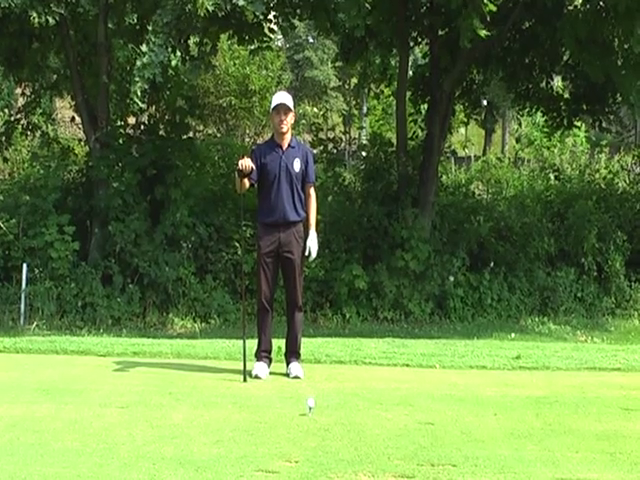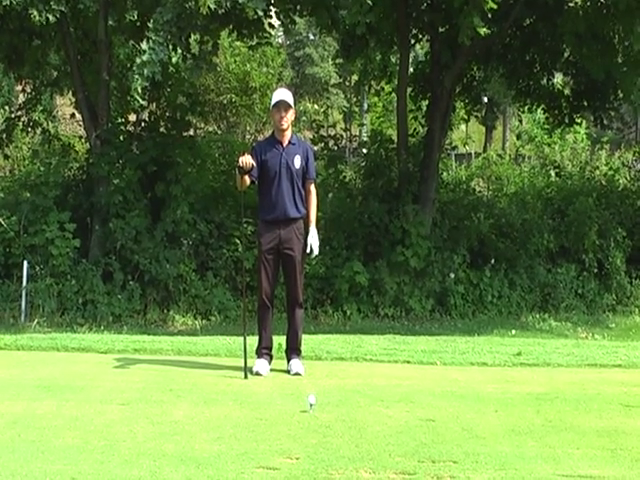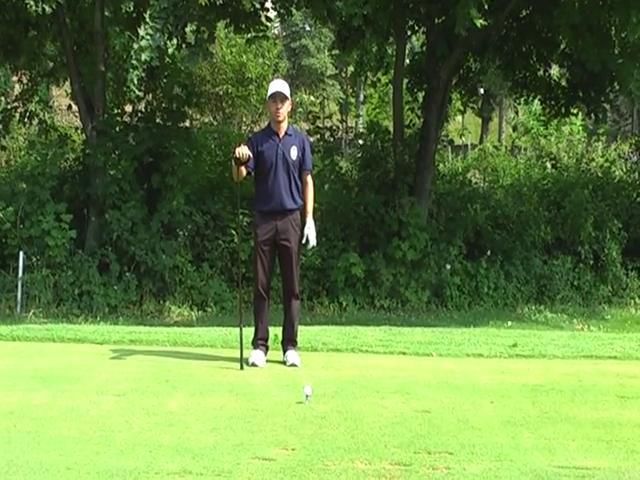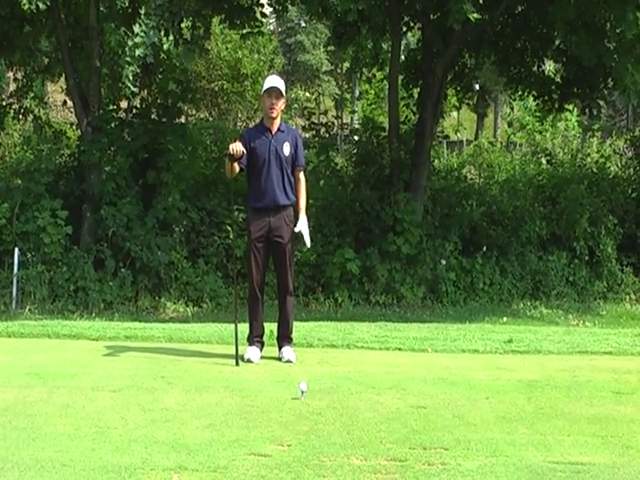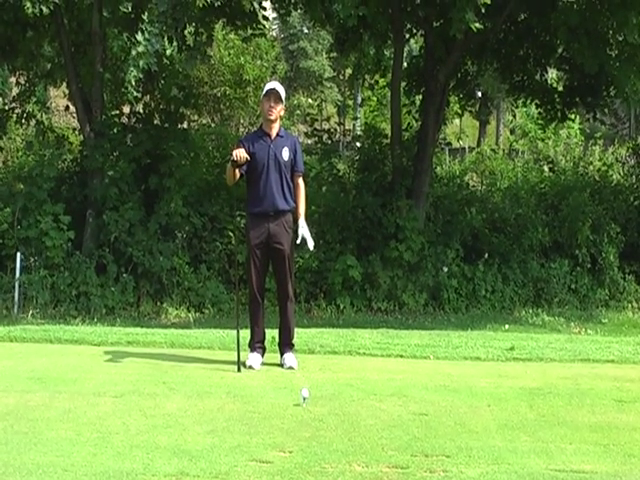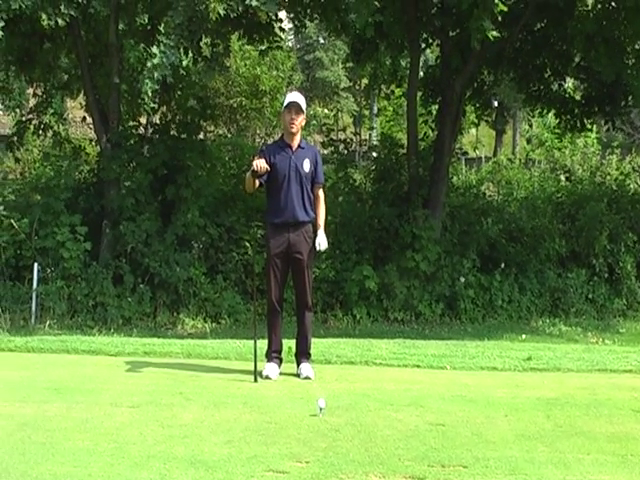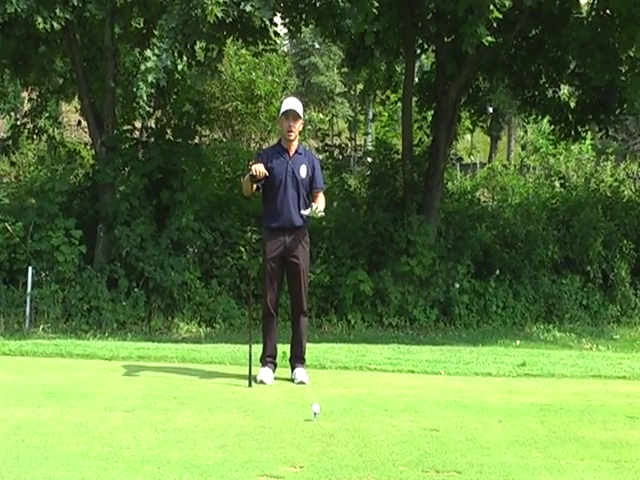
dt=0.7s
person 1, frame 1
left shoulder: (304, 152)
right shoulder: (260, 152)
left elbow: (310, 193)
right elbow: (242, 188)
left wrist: (312, 231)
right wrist: (241, 173)
left hip: (294, 231)
right hip: (267, 231)
left knee: (295, 298)
right knee: (264, 297)
left ankle: (293, 358)
right ankle: (263, 357)
person 1, frame 2
left shoulder: (304, 149)
right shoulder: (260, 149)
left elbow: (310, 190)
right elbow: (243, 185)
left wrist: (313, 228)
right wrist: (242, 170)
left hip: (294, 228)
right hip: (267, 228)
left knee: (295, 294)
right knee: (265, 294)
left ankle: (294, 355)
right ankle: (263, 354)
person 1, frame 3
left shoulder: (300, 140)
right shoulder: (256, 140)
left elbow: (307, 180)
right elbow: (239, 177)
left wrist: (309, 219)
right wrist: (238, 161)
left hip: (291, 219)
right hip: (263, 219)
left knee: (291, 286)
right knee: (261, 285)
left ankle: (290, 346)
right ankle: (259, 345)
person 1, frame 4
left shoulder: (293, 137)
right shoulder: (249, 136)
left elbow: (299, 177)
right elbow: (231, 173)
left wrist: (302, 216)
right wrist: (232, 157)
left hip: (284, 216)
right hip: (257, 216)
left knee: (286, 282)
right knee: (256, 282)
left ankle: (285, 342)
right ankle: (255, 342)
person 1, frame 5
left shoulder: (291, 142)
right shoulder: (248, 141)
left elbow: (298, 182)
right elbow: (231, 180)
left wrist: (302, 220)
right wrist: (233, 162)
left hip: (283, 221)
right hip: (256, 221)
left knee: (285, 287)
right knee: (255, 288)
left ankle: (287, 348)
right ankle: (256, 348)
person 1, frame 6
left shoulder: (312, 154)
right shoulder: (269, 152)
left elbow: (318, 194)
right elbow: (250, 188)
left wrist: (321, 230)
right wrist: (253, 172)
left hip: (303, 232)
right hip: (276, 232)
left knee: (304, 298)
right knee: (274, 298)
left ankle: (304, 359)
right ankle: (273, 358)
person 1, frame 7
left shoulder: (310, 159)
right shoulder: (265, 156)
left elbow: (318, 196)
right elbow: (246, 192)
left wrist: (318, 208)
right wrist: (251, 175)
left hip: (298, 237)
right hip: (271, 236)
left knee: (299, 303)
right knee: (269, 302)
left ankle: (298, 363)
right ankle: (268, 362)
